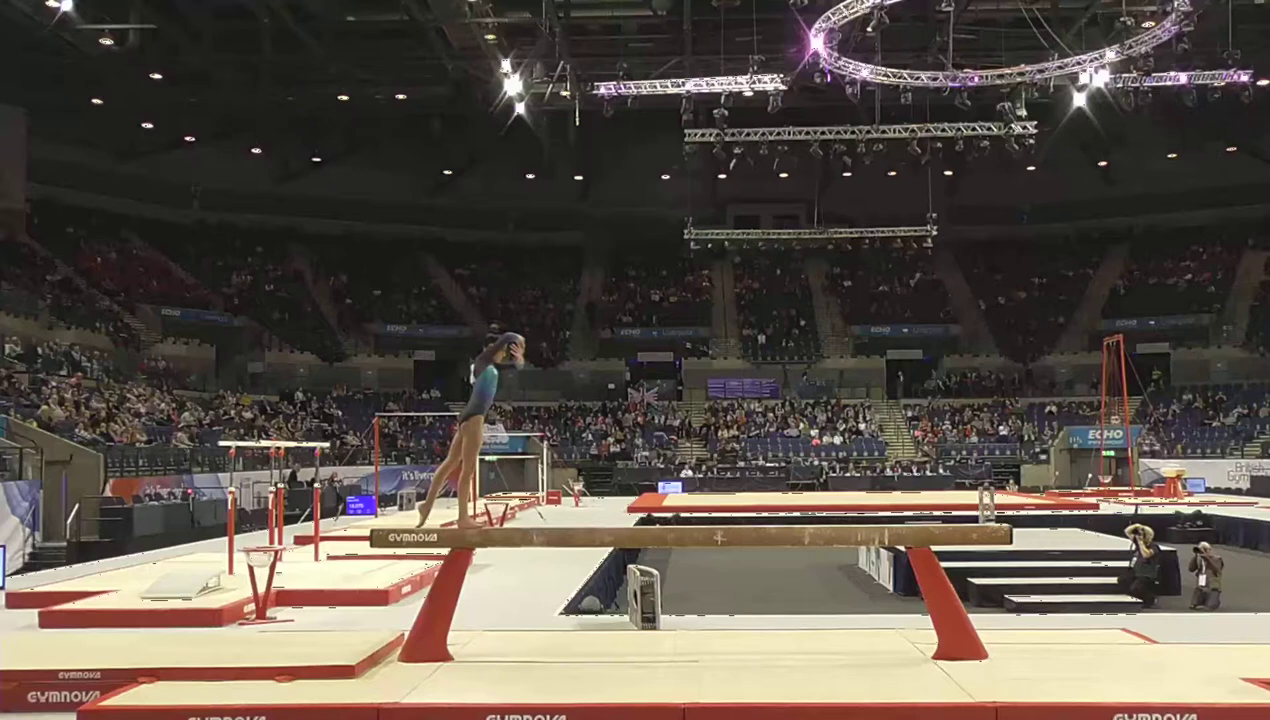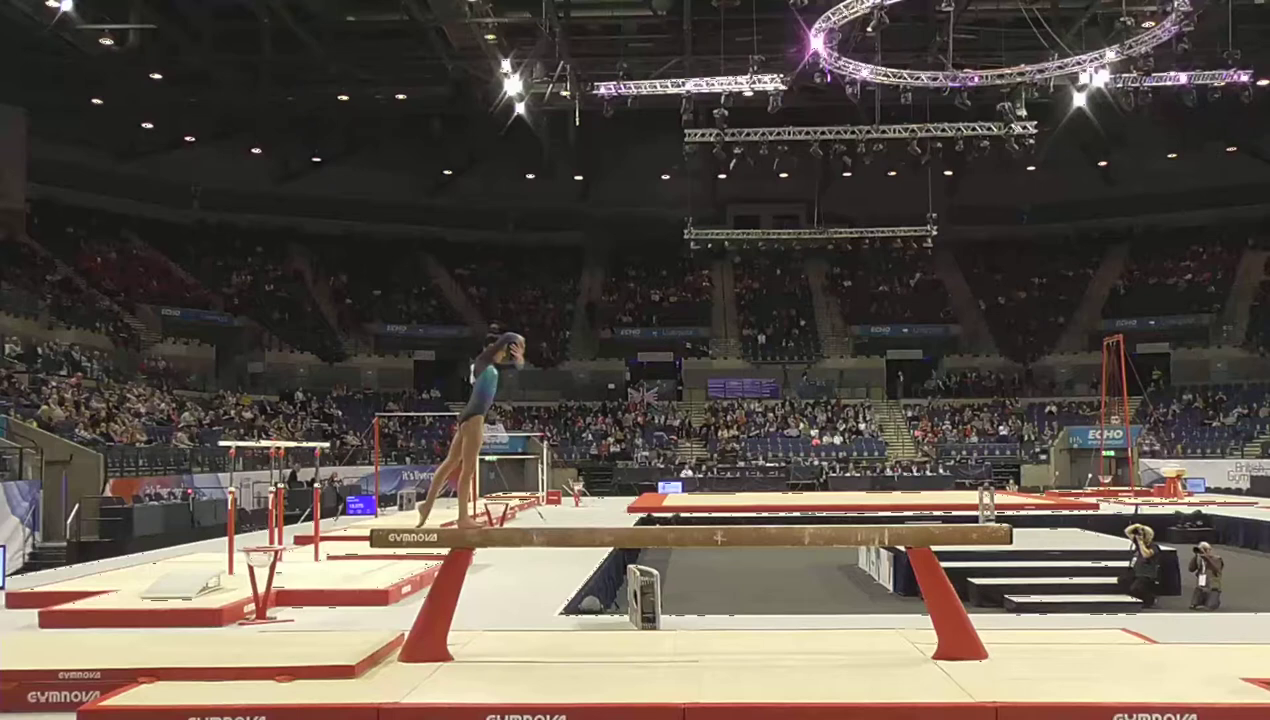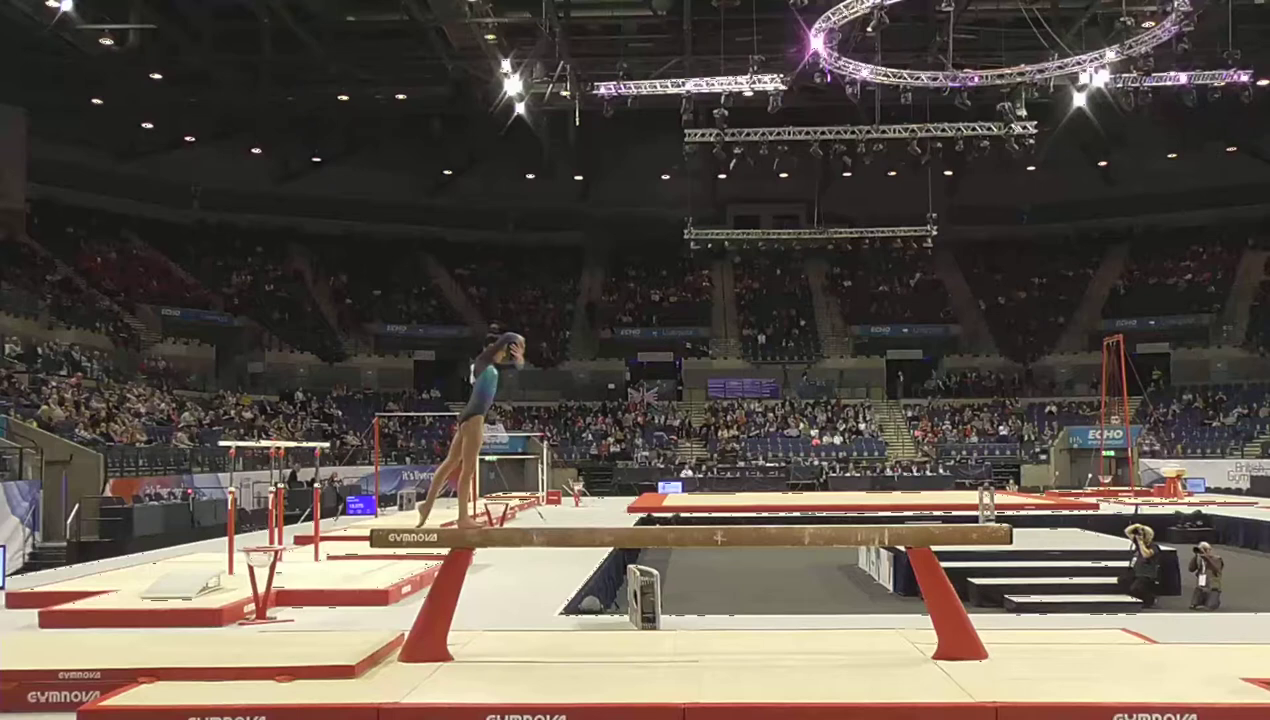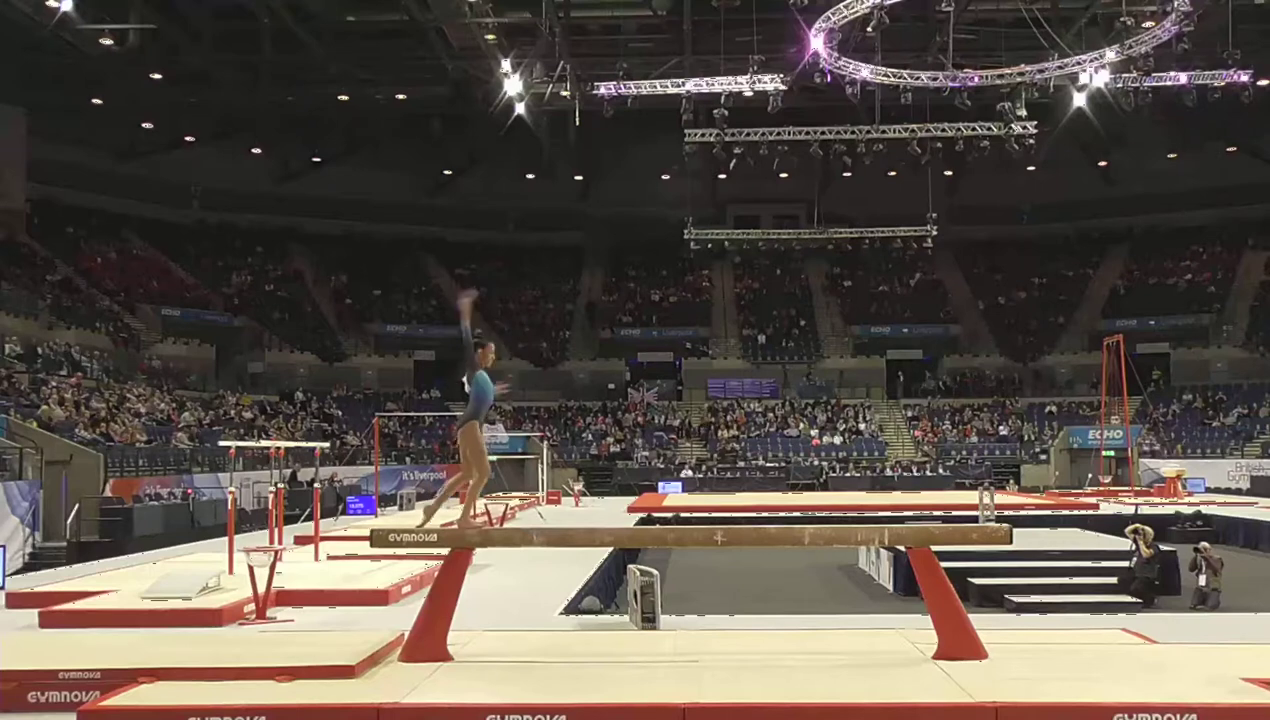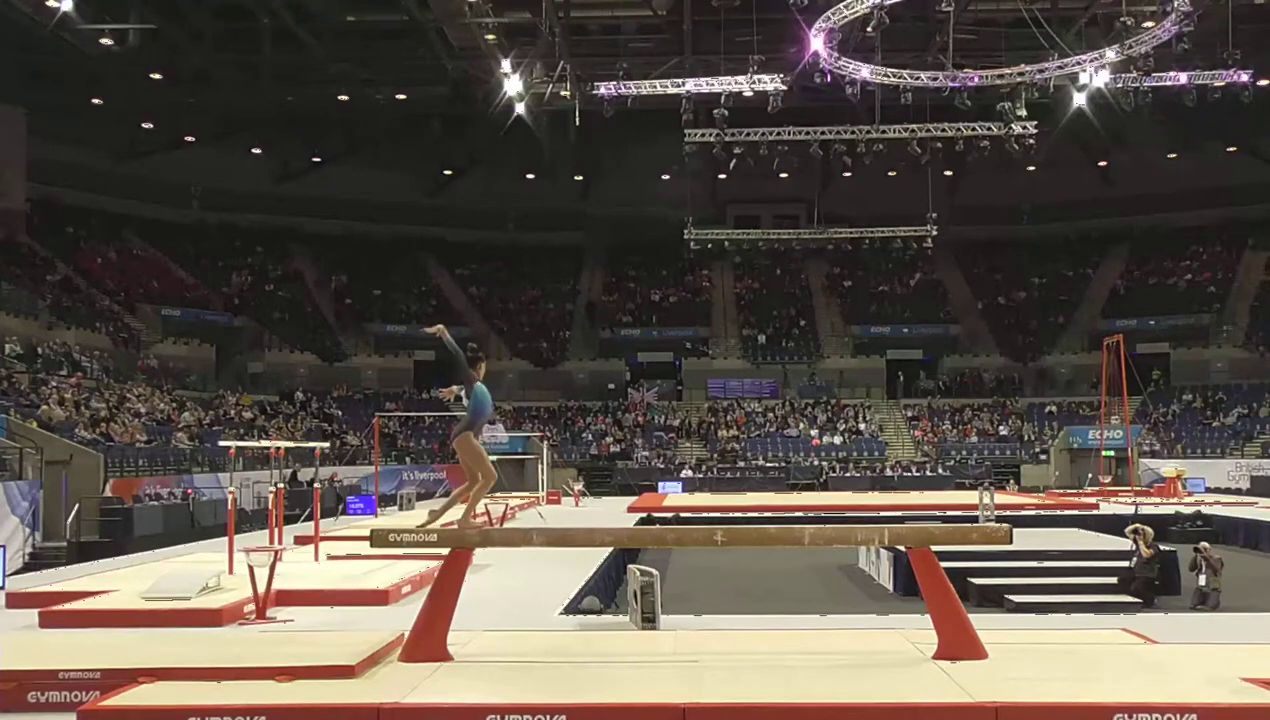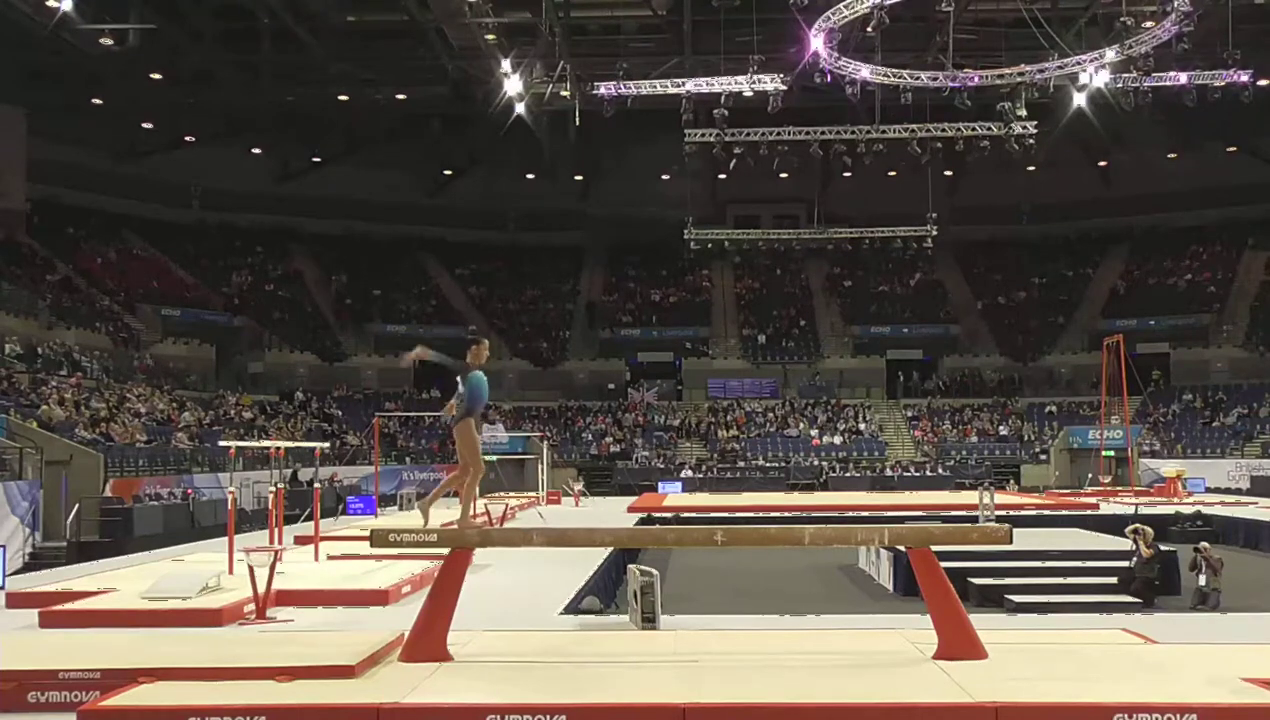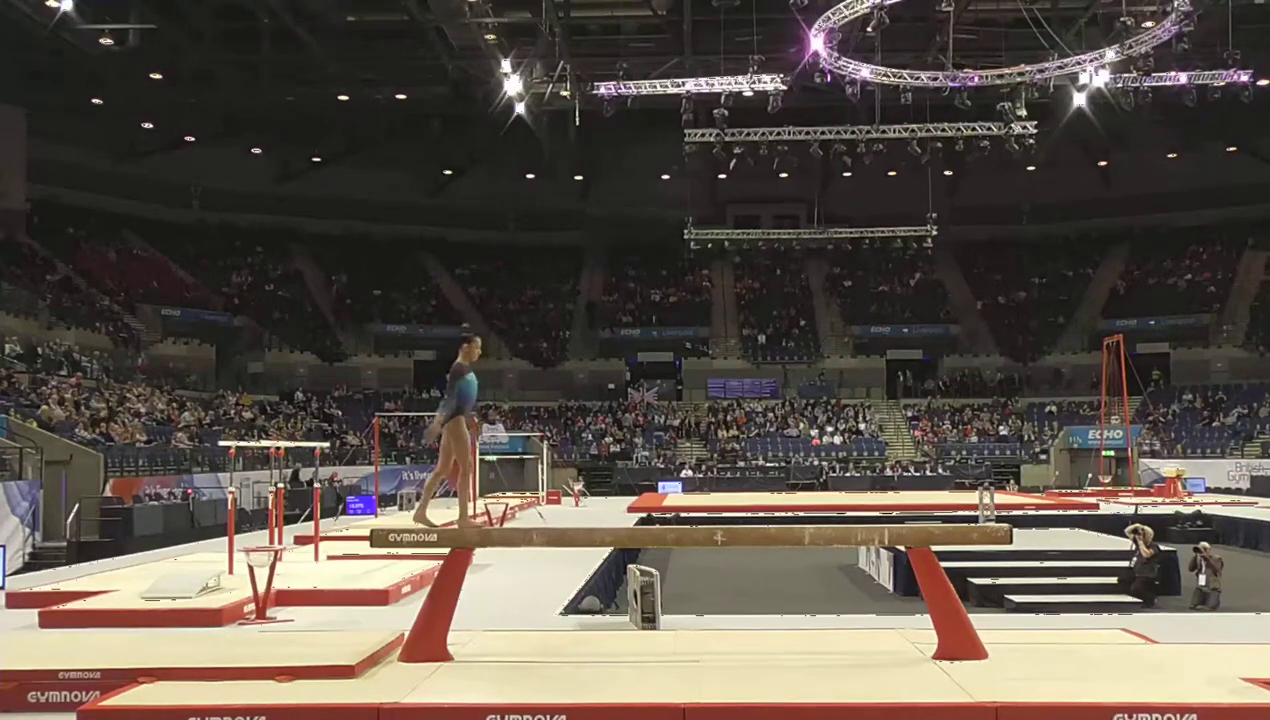
dt=0.3s
person 1, frame 1
left shoulder: (492, 366)
right shoulder: (482, 361)
left elbow: (516, 365)
right elbow: (506, 338)
left wrist: (518, 358)
right wrist: (518, 339)
left hip: (471, 418)
right hip: (473, 418)
left knee: (451, 463)
right knee: (468, 468)
left ankle: (427, 504)
right ankle: (463, 517)
person 1, frame 2
left shoulder: (491, 366)
right shoulder: (482, 361)
left elbow: (516, 365)
right elbow: (506, 338)
left wrist: (518, 358)
right wrist: (518, 339)
left hip: (470, 418)
right hip: (473, 418)
left knee: (451, 462)
right knee: (468, 468)
left ankle: (427, 504)
right ankle: (463, 518)
person 1, frame 3
left shoulder: (491, 367)
right shoulder: (482, 361)
left elbow: (516, 365)
right elbow: (506, 337)
left wrist: (518, 357)
right wrist: (518, 339)
left hip: (471, 418)
right hip: (473, 418)
left knee: (451, 462)
right knee: (468, 468)
left ankle: (427, 504)
right ankle: (464, 517)
person 1, frame 4
left shoulder: (481, 375)
right shoulder: (473, 369)
right elbow: (467, 338)
left wrist: (492, 392)
right wrist: (465, 311)
left hip: (473, 425)
right hip: (469, 425)
left knee: (466, 473)
right knee: (482, 471)
left ankle: (433, 507)
right ankle: (465, 517)
person 1, frame 5
left shoulder: (475, 385)
right shoulder: (471, 381)
right elbow: (459, 355)
left wrist: (456, 389)
right wrist: (443, 332)
left hip: (469, 437)
right hip: (465, 436)
left knee: (473, 482)
right knee: (489, 476)
left ankle: (438, 512)
right ankle: (465, 519)
person 1, frame 6
left shoulder: (476, 370)
right shoulder: (467, 367)
right elbow: (446, 360)
left wrist: (455, 401)
right wrist: (421, 353)
left hip: (469, 422)
right hip: (464, 422)
left knee: (463, 472)
right knee: (477, 469)
left ankle: (427, 502)
right ankle: (464, 518)
person 1, frame 7
left shoulder: (467, 369)
right shoulder: (459, 368)
right elbow: (449, 396)
left wrist: (464, 420)
right wrist: (438, 420)
left hip: (458, 421)
right hip: (454, 421)
left knee: (442, 469)
right knee: (467, 467)
left ankle: (420, 512)
right ankle: (463, 517)
